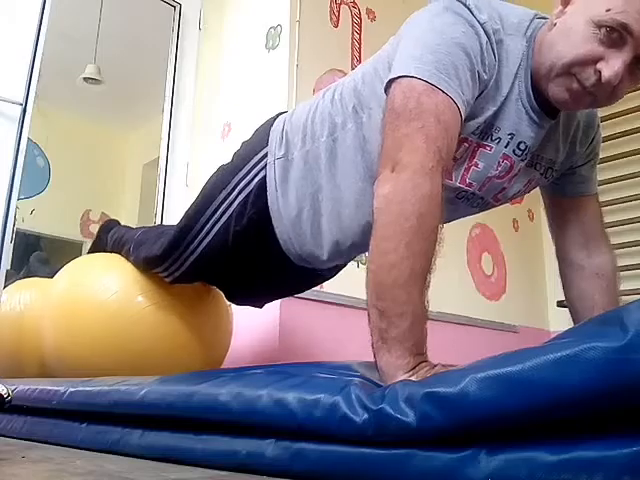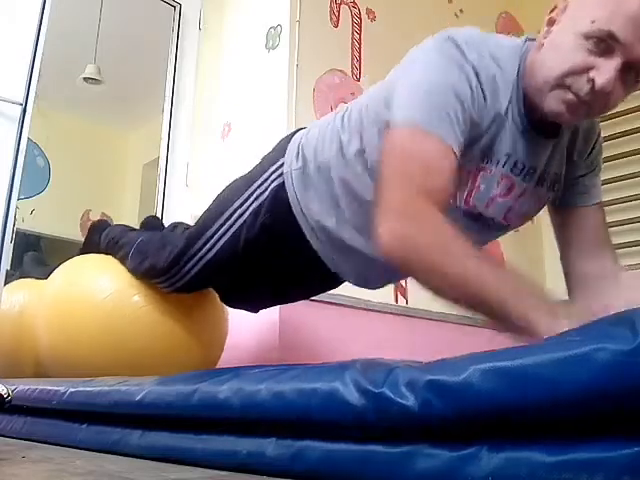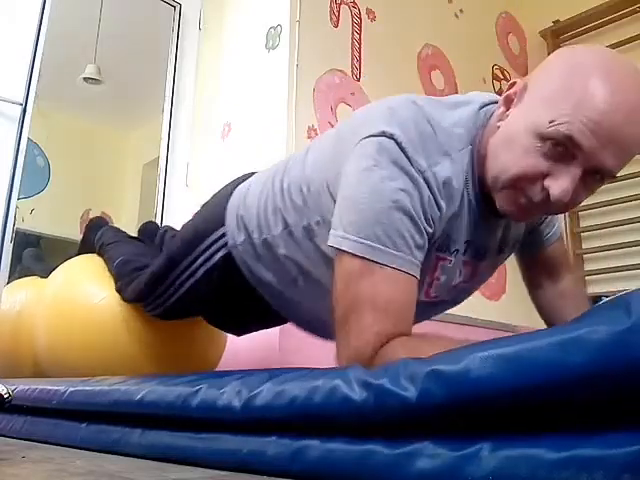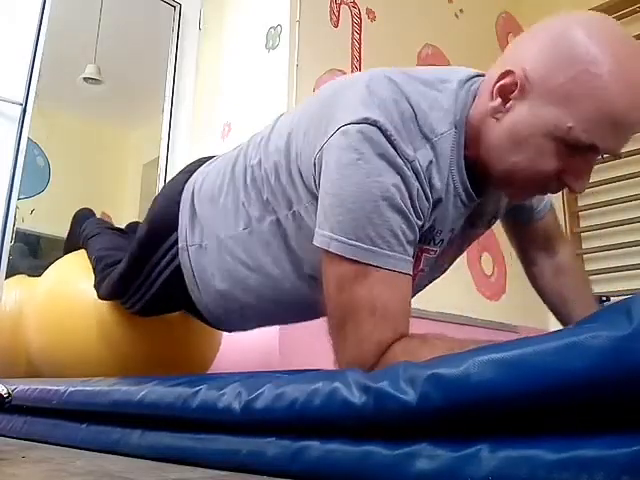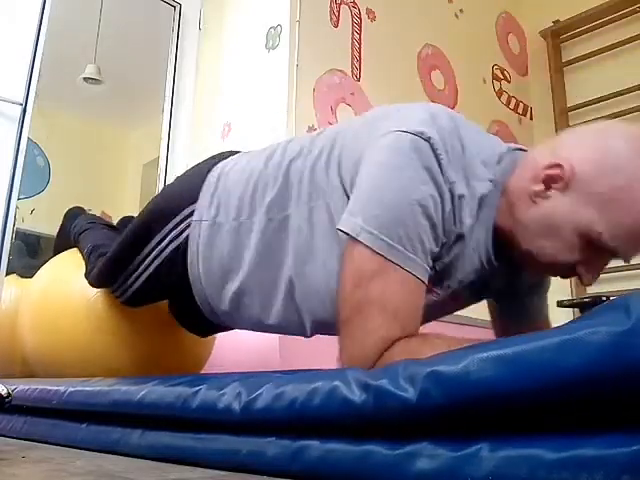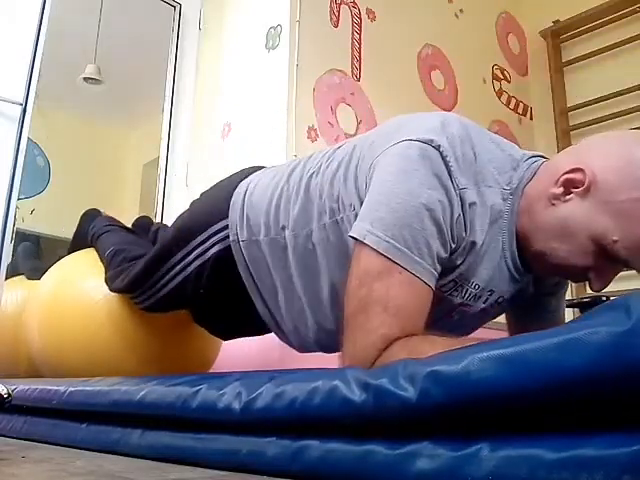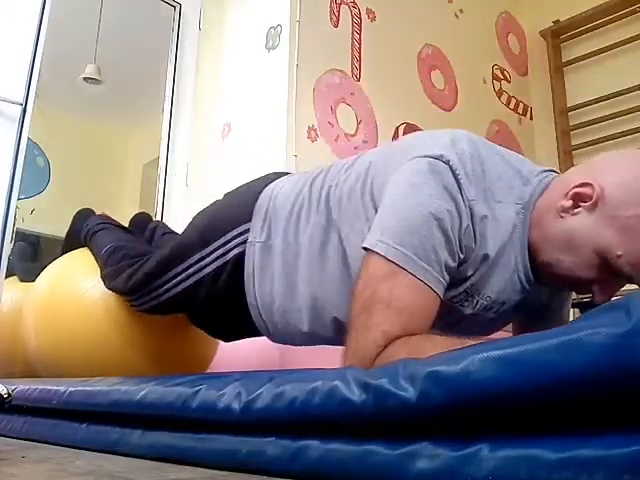
dt=0.4s
person 1, frame 1
left shoulder: (578, 127)
left elbow: (586, 250)
right elbow: (406, 175)
right wrist: (404, 364)
right hip: (281, 177)
left knee: (239, 289)
right knee: (174, 261)
left ankle: (128, 239)
right ankle: (117, 239)
person 1, frame 2
left shoulder: (579, 136)
right shoulder: (461, 66)
left elbow: (592, 257)
right elbow: (404, 229)
right wrist: (556, 320)
left hip: (338, 250)
right hip: (294, 195)
left knee: (236, 293)
right knee: (173, 271)
left ankle: (160, 235)
right ankle: (111, 237)
person 1, frame 3
left shoulder: (540, 176)
right shoulder: (402, 154)
left elbow: (555, 278)
right elbow: (367, 358)
right hip: (245, 240)
left knee: (223, 319)
right knee: (148, 290)
left ankle: (162, 239)
right ankle: (105, 239)
person 1, frame 4
left shoulder: (511, 141)
right shoulder: (380, 136)
left elbow: (546, 251)
right elbow: (368, 360)
right hip: (198, 227)
left knee: (200, 314)
right knee: (124, 290)
left ankle: (129, 236)
right ankle: (92, 232)
person 1, frame 5
left shoulder: (524, 237)
right shoulder: (424, 156)
right elbow: (370, 363)
right hip: (207, 217)
left knee: (195, 320)
right knee: (114, 276)
left ankle: (125, 231)
right ankle: (83, 229)
person 1, frame 6
left shoulder: (548, 241)
right shoulder: (437, 165)
right elbow: (370, 359)
left hip: (287, 250)
right hip: (242, 230)
left knee: (204, 319)
right knee: (138, 281)
left ankle: (152, 235)
right ankle: (101, 232)
person 1, frame 7
left shoulder: (554, 255)
right shoulder: (450, 182)
right elbow: (371, 359)
right hip: (259, 233)
left knee: (204, 318)
right knee: (139, 281)
left ankle: (152, 233)
right ankle: (93, 230)
